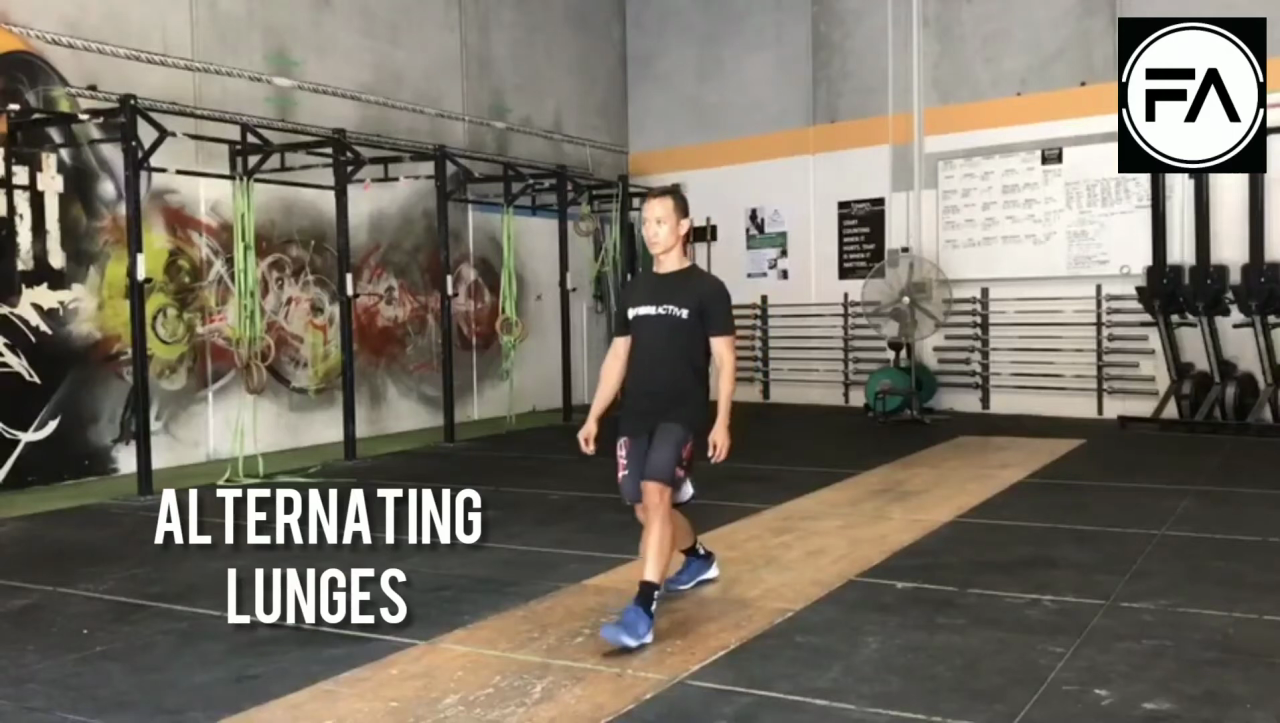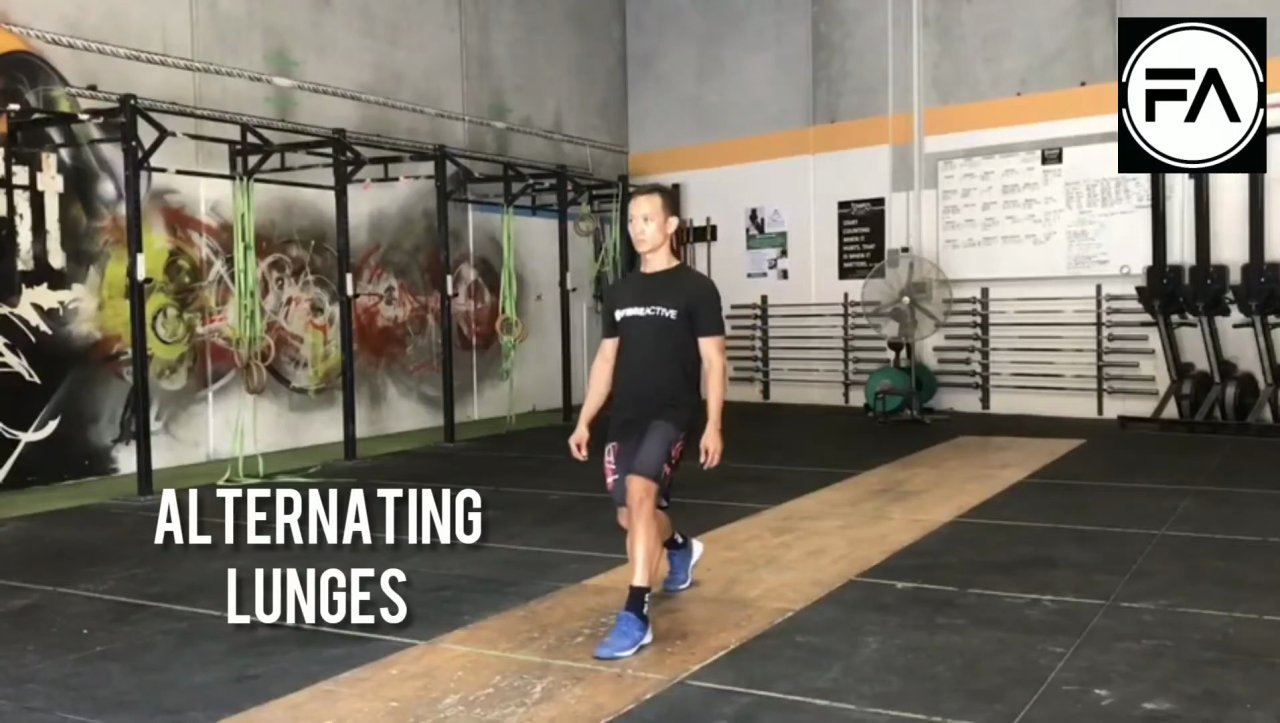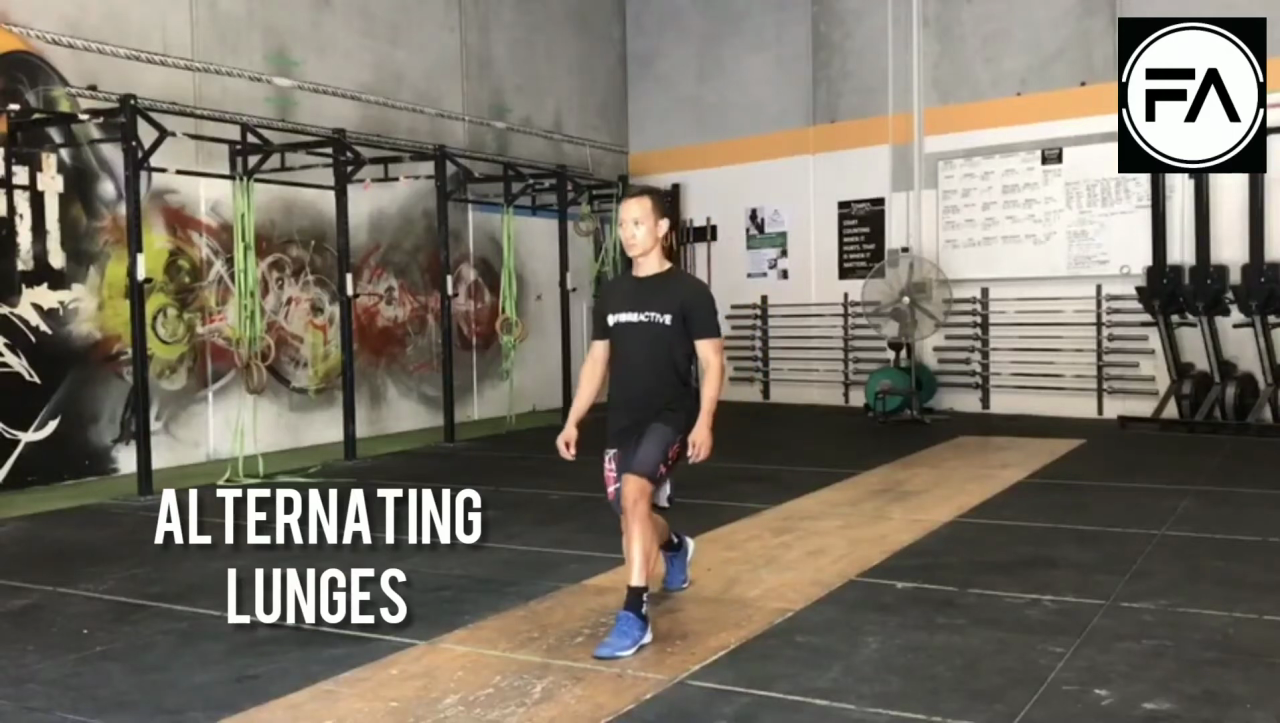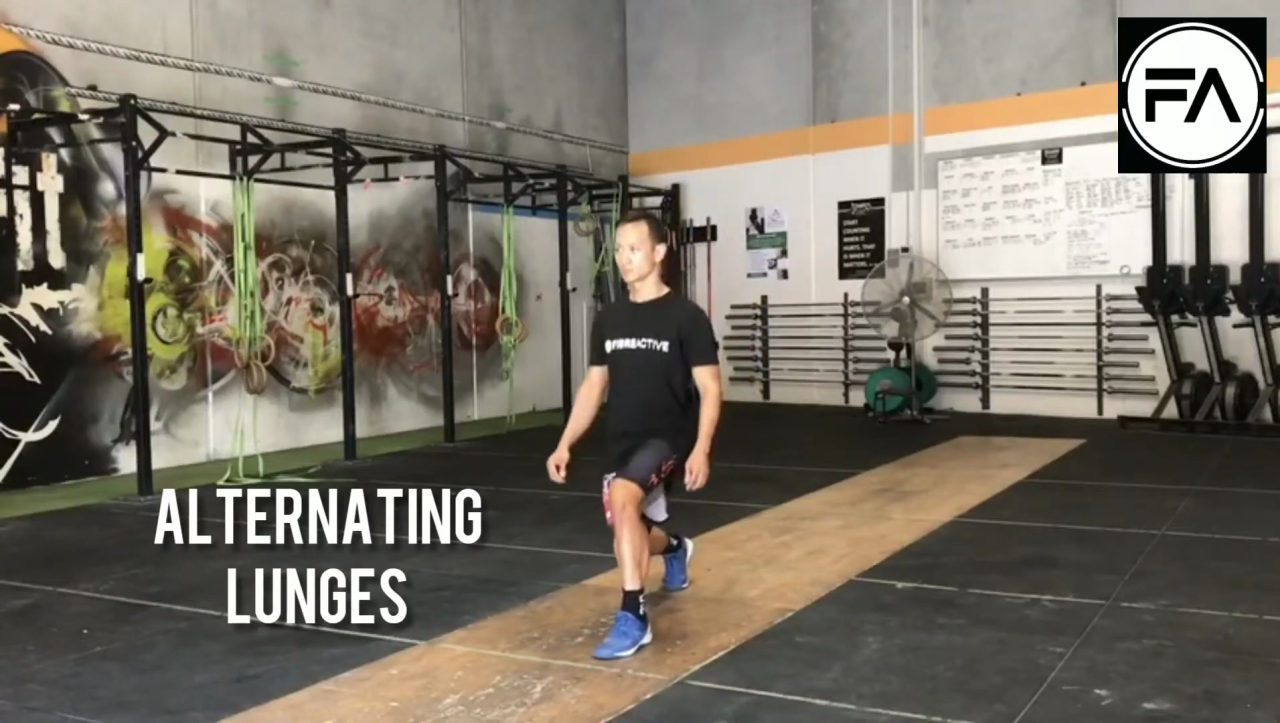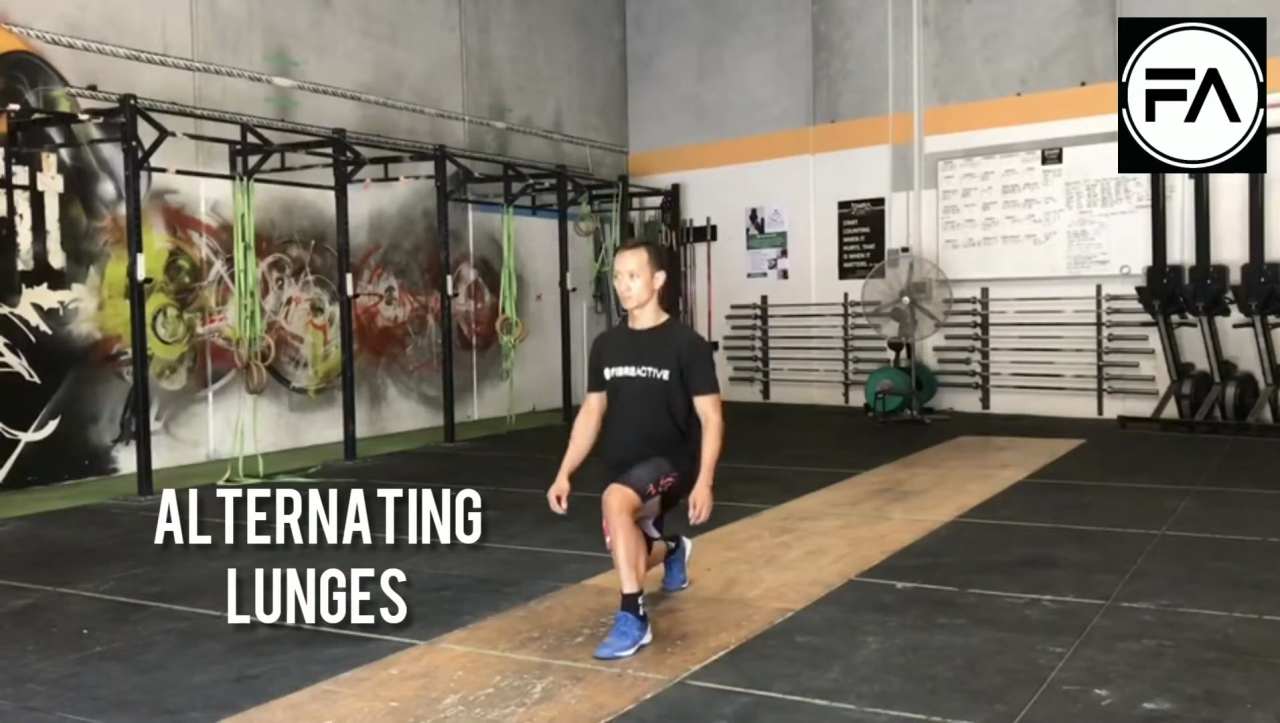
dt=0.2s
person 1, frame 1
left shoulder: (706, 288)
right shoulder: (634, 290)
left elbow: (725, 359)
right elbow: (618, 356)
left wrist: (722, 421)
right wrist: (594, 415)
left hip: (681, 414)
right hip: (636, 415)
left knee: (654, 494)
right knee: (651, 509)
left ankle: (642, 611)
right ankle: (700, 561)
person 1, frame 2
left shoulder: (695, 287)
right shoulder: (620, 290)
left elbow: (714, 361)
right elbow: (606, 358)
left wrist: (713, 426)
right wrist: (584, 421)
left hip: (672, 414)
right hip: (624, 417)
left knee: (640, 496)
right knee: (630, 515)
left ankle: (635, 616)
right ankle: (680, 547)
person 1, frame 3
left shoulder: (689, 291)
right shoulder: (611, 294)
left elbow: (712, 361)
right elbow: (596, 361)
left wrist: (703, 422)
right wrist: (572, 421)
left hip: (669, 417)
right hip: (623, 422)
left knee: (633, 495)
right knee: (634, 517)
left ankle: (635, 616)
right ankle: (675, 546)
person 1, frame 4
left shoulder: (686, 317)
right shoulder: (608, 319)
left elbow: (710, 389)
right elbow: (593, 385)
left wrist: (701, 449)
right wrist: (565, 444)
left hip: (669, 439)
right hip: (623, 445)
left knee: (620, 497)
right knee: (632, 540)
left ankle: (633, 618)
right ankle: (674, 547)
person 1, frame 5
left shoulder: (686, 345)
right shoulder: (606, 345)
left elbow: (711, 418)
right elbow: (591, 412)
left wrist: (704, 482)
right wrist: (564, 473)
left hip: (670, 462)
right hip: (624, 468)
left knee: (615, 502)
right knee: (629, 562)
left ankle: (633, 619)
right ankle: (672, 547)
